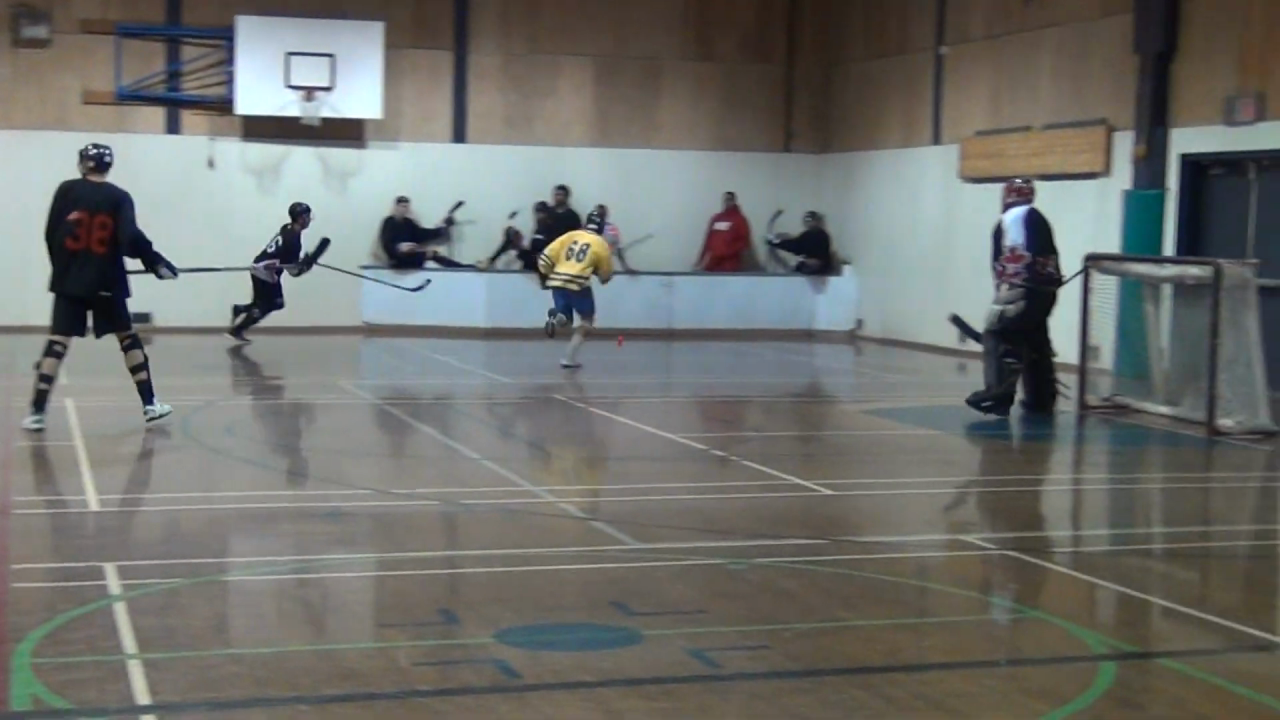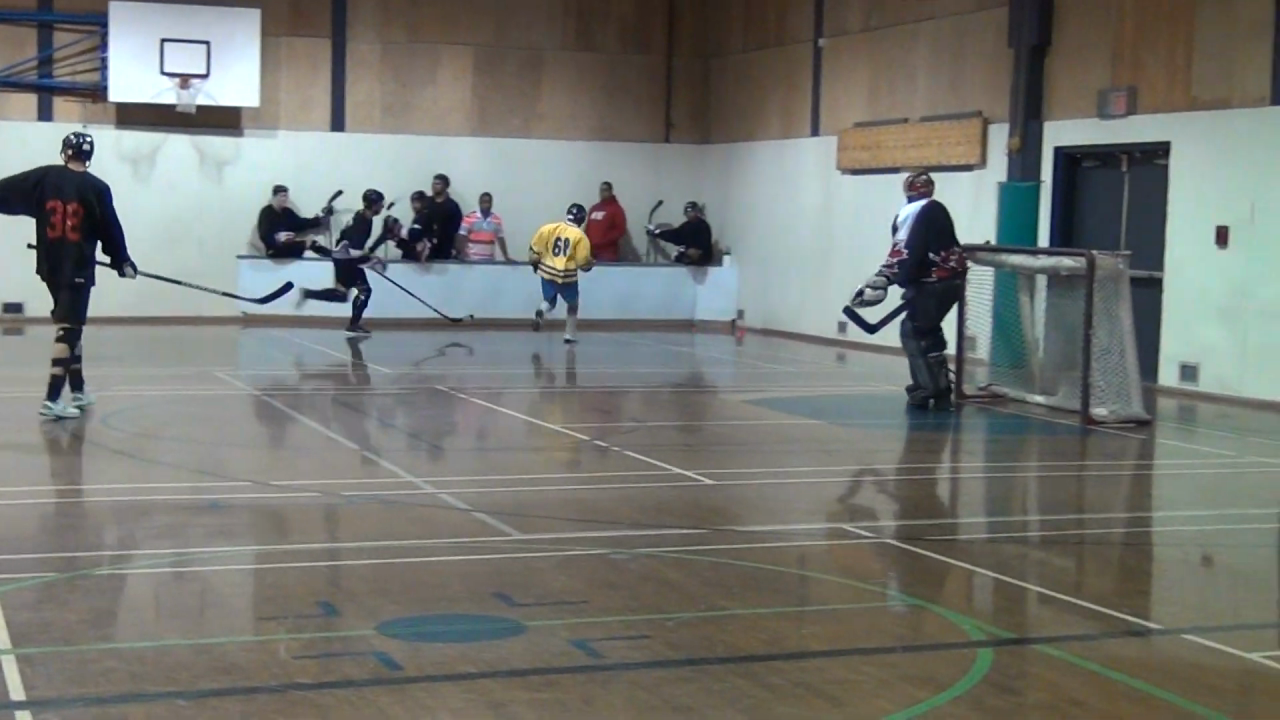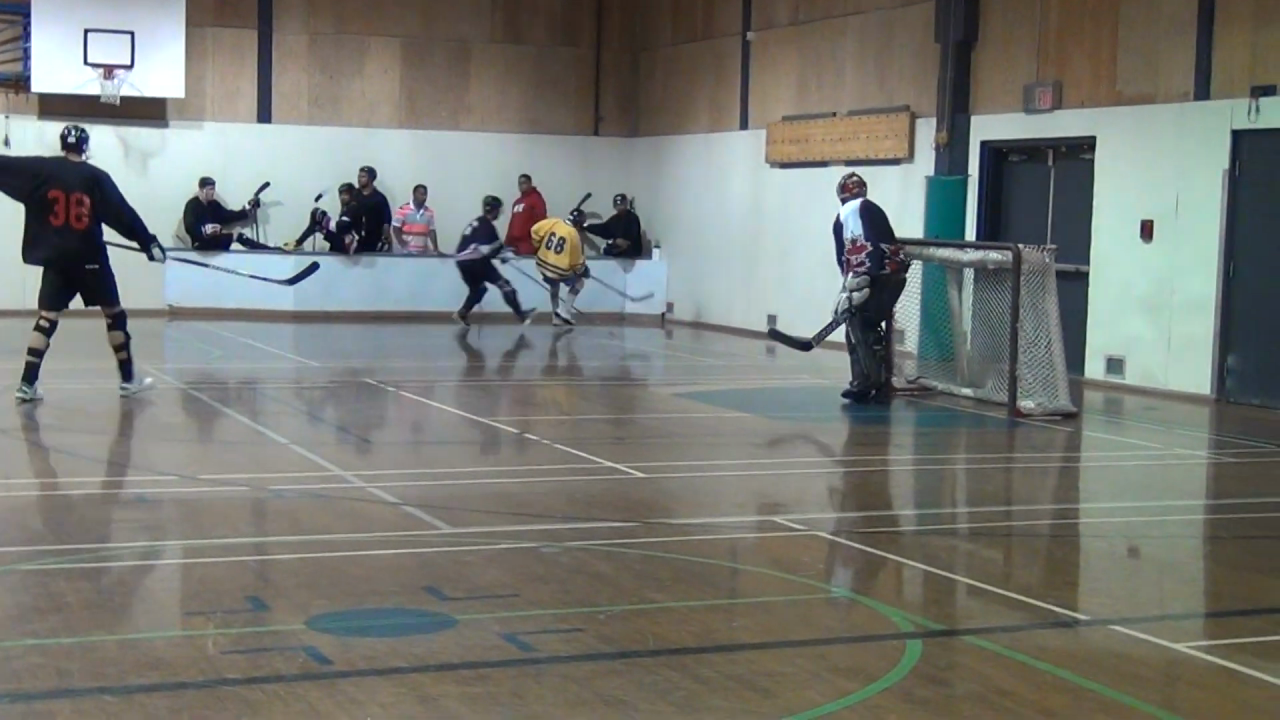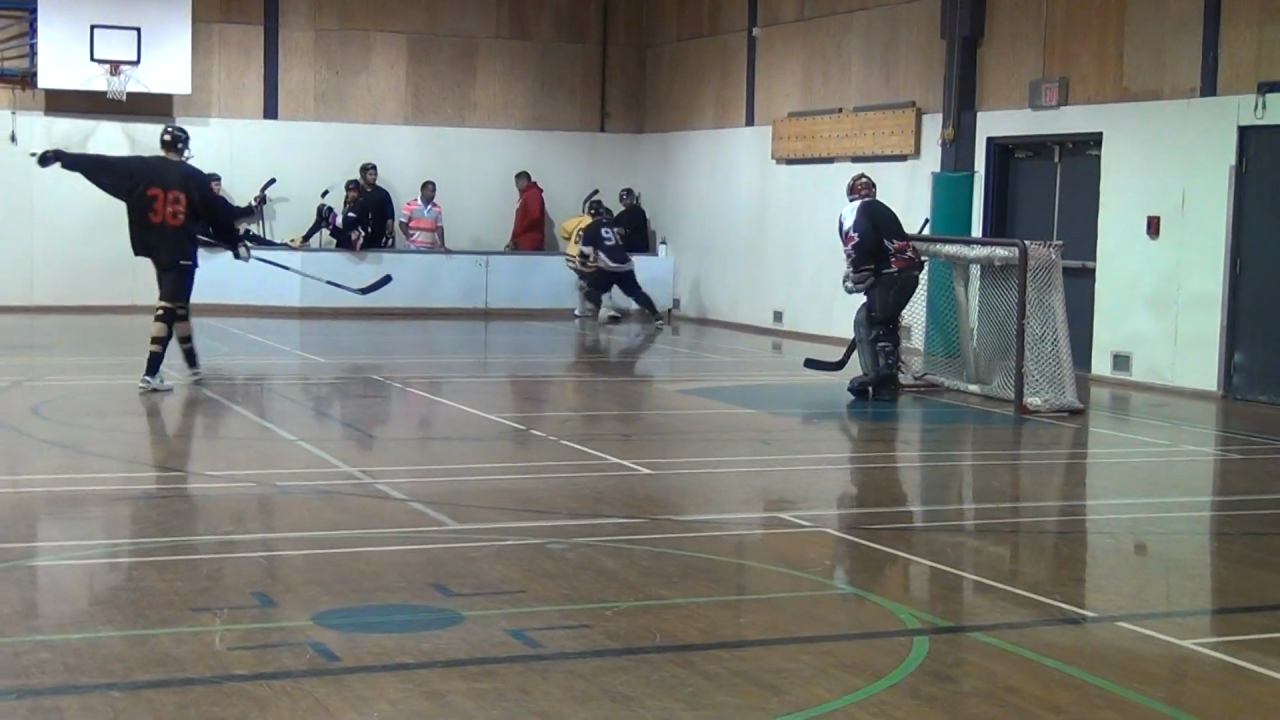
dt=0.5s
person 1, frame 1
left shoulder: (67, 190)
right shoulder: (119, 197)
left elbow: (52, 234)
right elbow: (131, 239)
left wrist: (63, 267)
right wrist: (156, 262)
left hip: (71, 279)
right hip: (107, 280)
left knee: (58, 341)
right knee: (127, 337)
left ankle: (36, 412)
right ankle: (150, 405)
person 1, frame 2
left shoulder: (45, 176)
right shoulder: (97, 188)
right elbow: (110, 229)
right wrist: (122, 261)
left hip: (51, 264)
right hip: (77, 267)
left knee: (65, 325)
right knee: (69, 329)
left ankle: (78, 391)
right ankle: (52, 400)
person 1, frame 3
left shoulder: (42, 169)
right shoulder: (96, 177)
right elbow: (123, 215)
right wrist: (149, 243)
left hip: (55, 257)
right hip: (89, 257)
left knee: (47, 316)
right knee: (114, 314)
left ankle: (27, 384)
right ankle: (128, 380)
person 1, frame 4
left shoulder: (142, 167)
right shoulder: (193, 177)
left elbow: (100, 163)
right elbow: (216, 214)
left wrist: (60, 156)
right wrist: (235, 243)
left hip: (156, 249)
right hip: (181, 251)
left knee: (178, 306)
right knee: (168, 308)
left ankle: (193, 365)
right ankle: (150, 374)
person 2, frame 1
left shoulder: (1013, 218)
right shoulder: (1037, 218)
left elbow: (1016, 259)
left wrist: (1007, 297)
left hip: (1030, 290)
right hip: (1044, 288)
left knee: (1000, 336)
right knee: (1035, 342)
left ankle: (998, 395)
right ankle: (1041, 398)
person 2, frame 2
left shoulder: (912, 213)
right shoulder: (938, 210)
left elbow: (902, 254)
left wrist: (876, 285)
left hip: (932, 284)
right hip: (949, 280)
left knee: (917, 333)
right knee: (926, 331)
left ankle: (934, 391)
right ankle: (932, 385)
person 2, frame 3
left shoulder: (851, 211)
right shoulder: (871, 209)
left elbow: (860, 250)
left wrist: (854, 286)
right wrist: (856, 285)
left hip: (882, 276)
right hip: (891, 274)
left knee: (860, 325)
right knee: (867, 326)
left ankle: (871, 383)
right ankle: (878, 383)
person 2, frame 4
left shoulder: (854, 210)
right shoulder: (882, 210)
left elbow: (856, 241)
left wrist: (858, 275)
right wrist: (864, 274)
left hip: (892, 275)
right hip: (906, 271)
left knee: (868, 321)
right knee: (883, 323)
left ankle: (875, 377)
right ankle: (887, 381)
